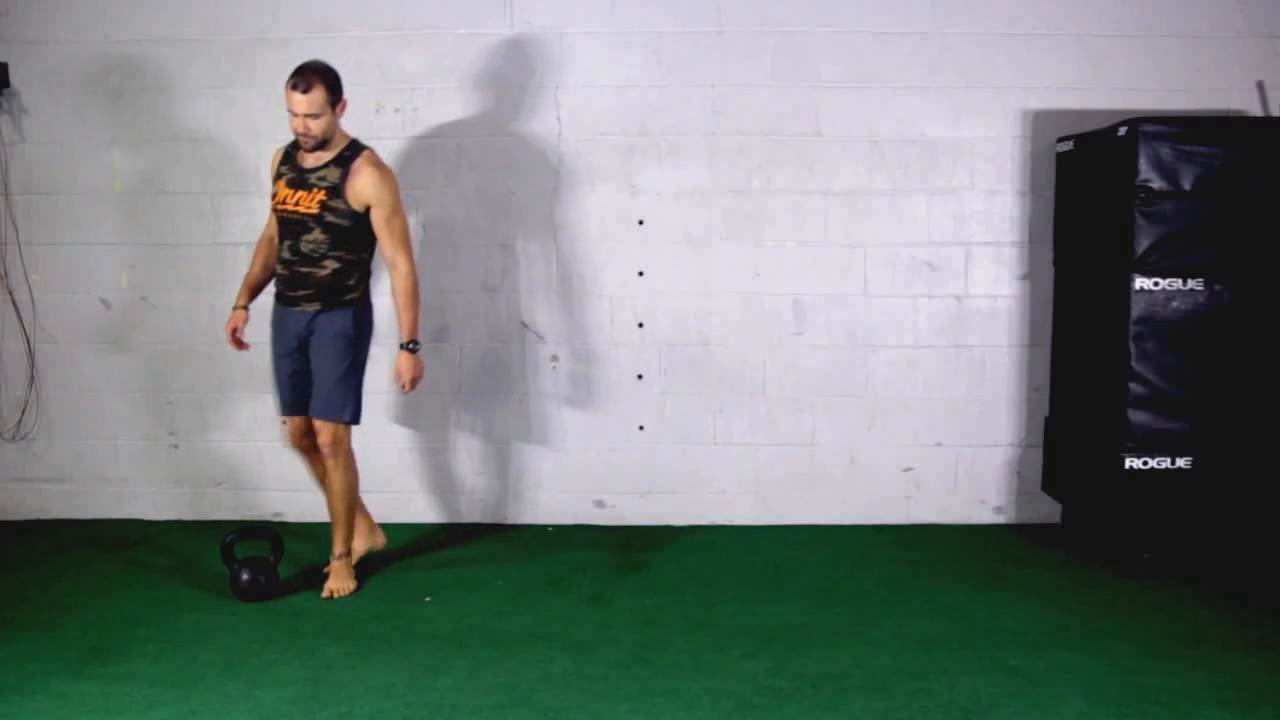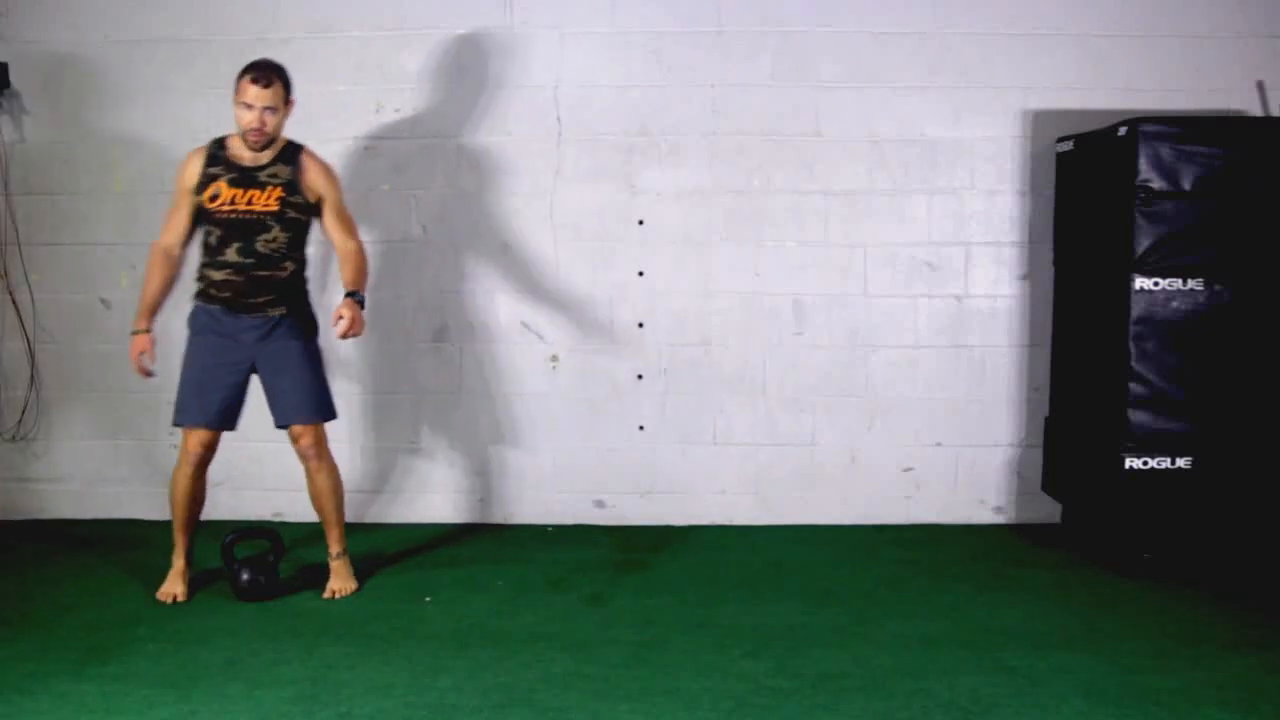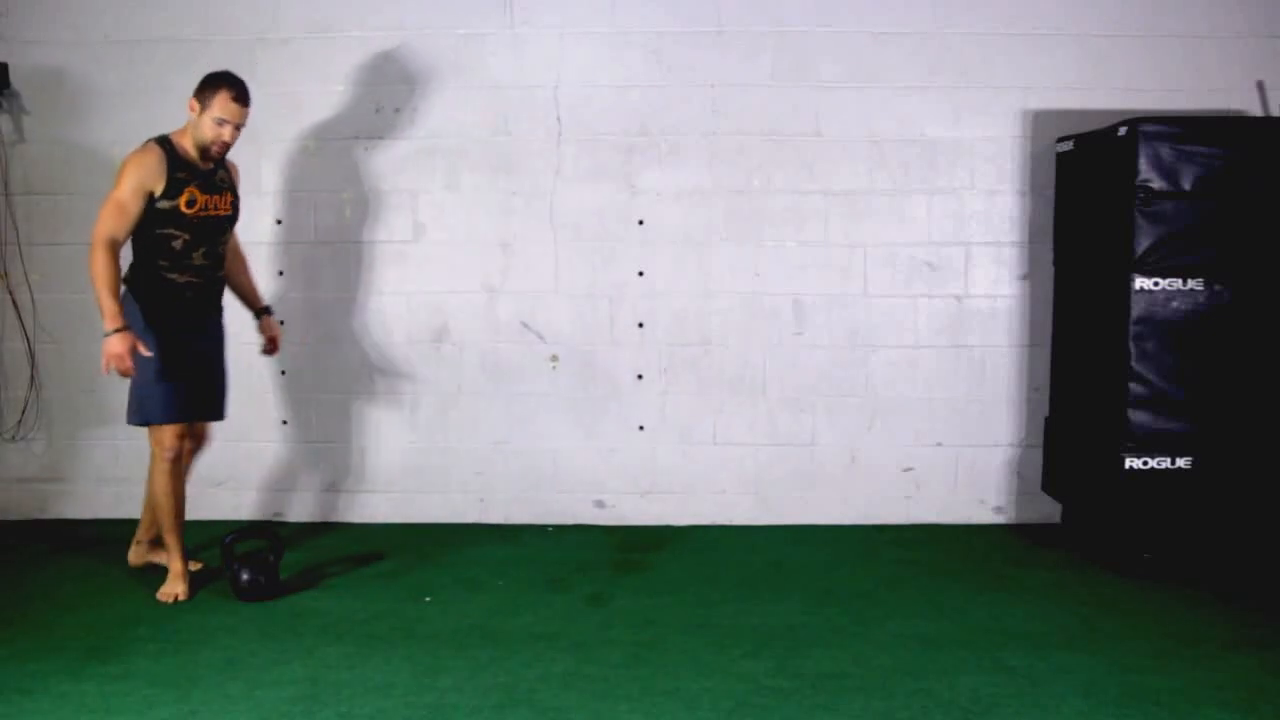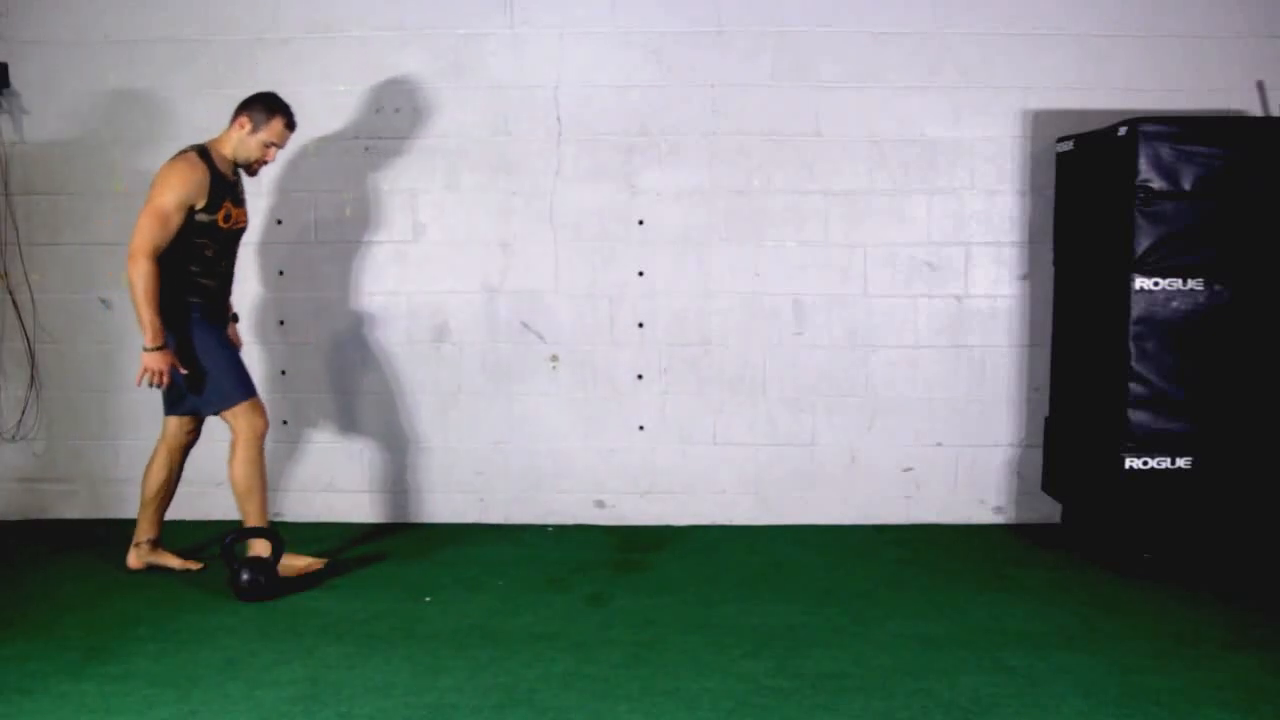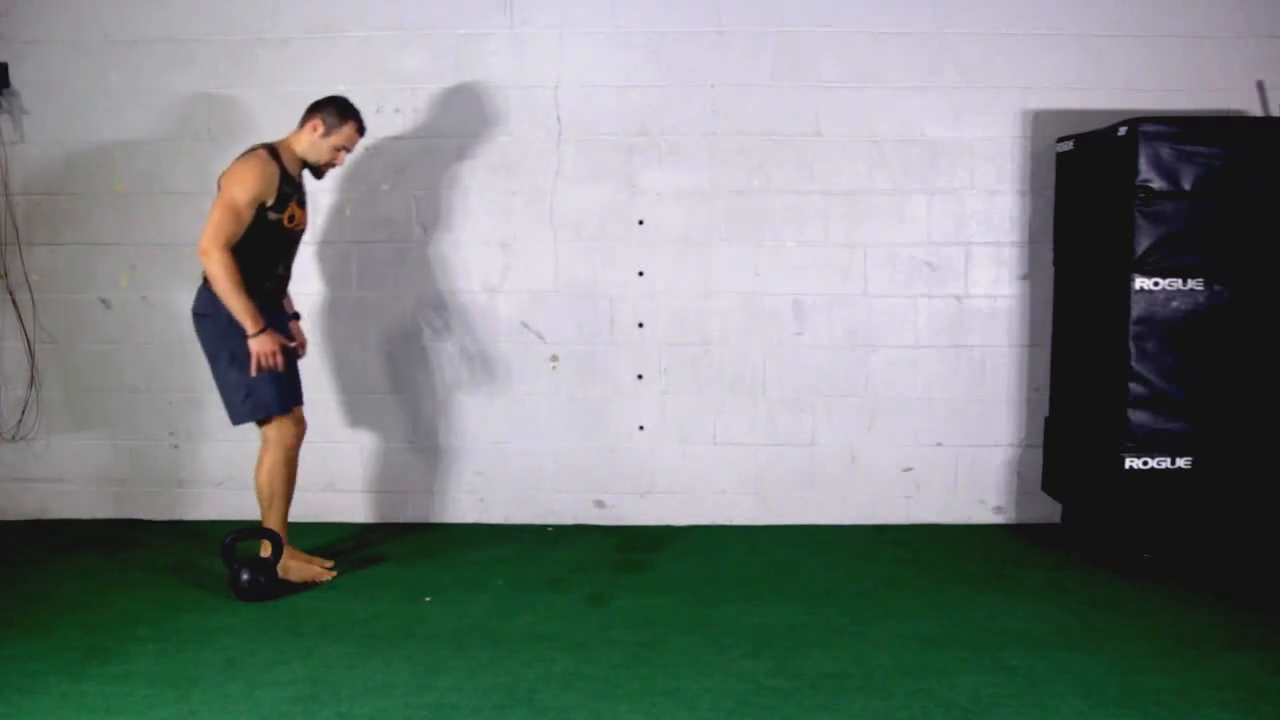
dt=0.5s
person 1, frame 1
left shoulder: (367, 174)
right shoulder: (283, 160)
left elbow: (400, 261)
left wrist: (409, 344)
right wrist: (243, 301)
left hip: (339, 318)
right hip: (288, 316)
left knee: (331, 438)
right knee: (299, 435)
left ankle: (340, 556)
right ankle: (364, 528)
person 1, frame 2
left shoulder: (310, 171)
right shoulder: (201, 164)
left elbow: (349, 245)
right elbow: (170, 248)
left wrist: (352, 298)
right wrist: (143, 322)
left hip: (287, 325)
right hip: (216, 324)
left knee: (312, 444)
right knee: (196, 450)
left ankle: (339, 558)
right ankle: (180, 562)
person 1, frame 3
left shoulder: (226, 173)
right shoulder: (149, 163)
right elbow: (104, 244)
left wrist: (260, 311)
right wrist: (116, 327)
left hip: (206, 319)
right hip: (157, 320)
left knee: (190, 439)
right knee: (168, 444)
left ankle: (147, 540)
right ankle: (176, 564)
person 1, frame 4
left shoulder: (232, 178)
right shoulder: (187, 173)
right elbow: (141, 255)
left wrist: (227, 318)
right wrist: (154, 341)
left hip: (203, 317)
right hip: (182, 319)
left knee: (179, 432)
right knee: (250, 421)
left ankle: (145, 545)
right ankle: (262, 550)
person 1, frame 5
left shoulder: (294, 178)
right shoulder: (258, 169)
right elbow: (212, 249)
left wrist: (288, 317)
right wrist: (255, 329)
left hip: (262, 312)
right hip: (230, 315)
left knee: (290, 429)
right knee: (281, 432)
left ankle: (276, 541)
right ankle: (277, 555)
